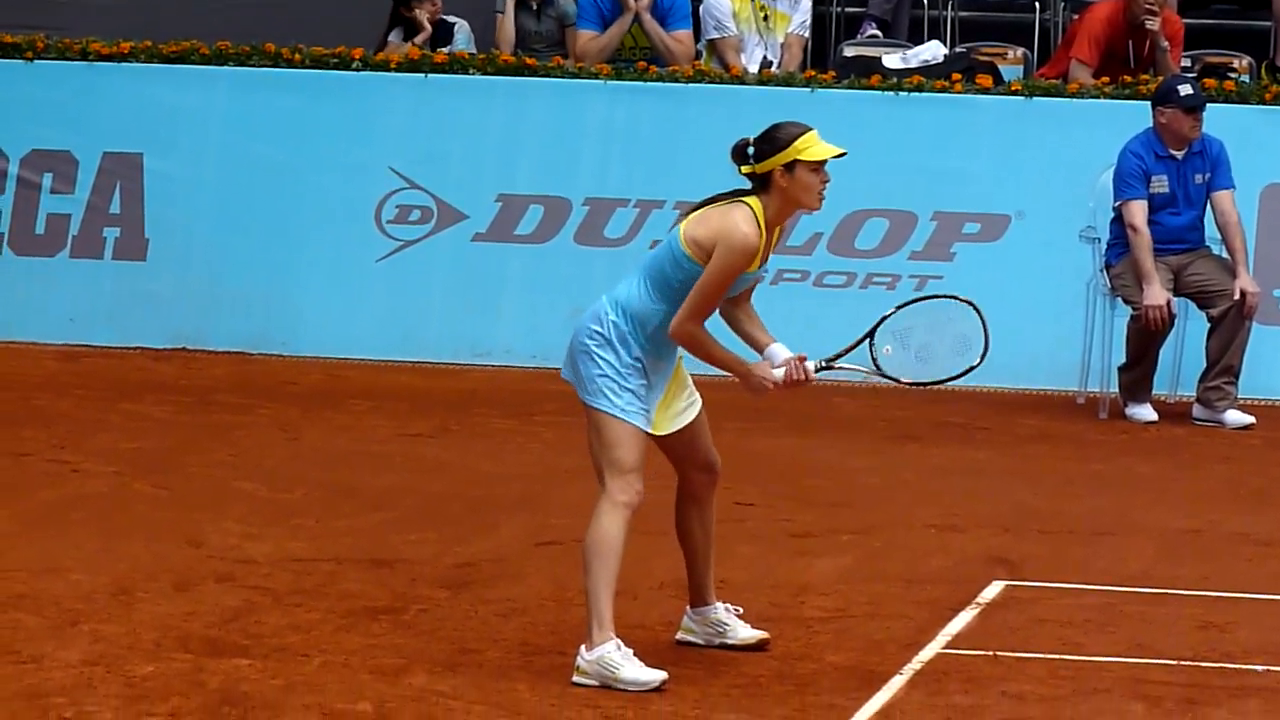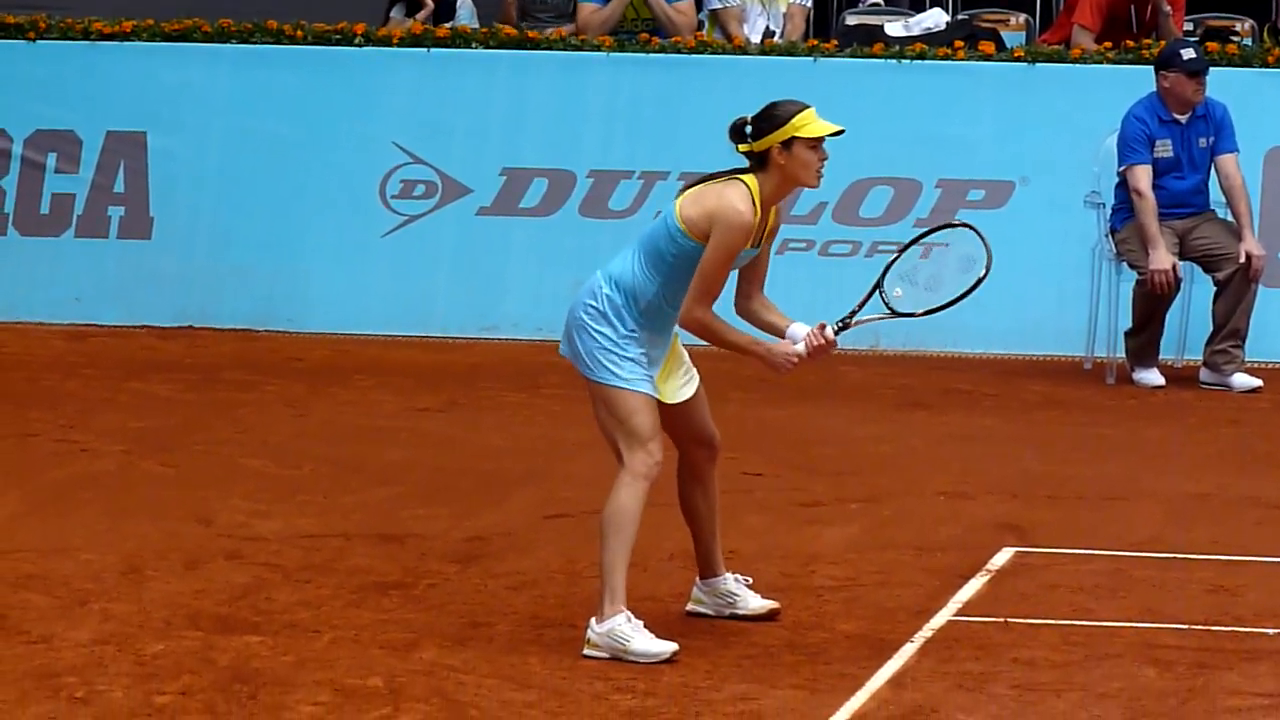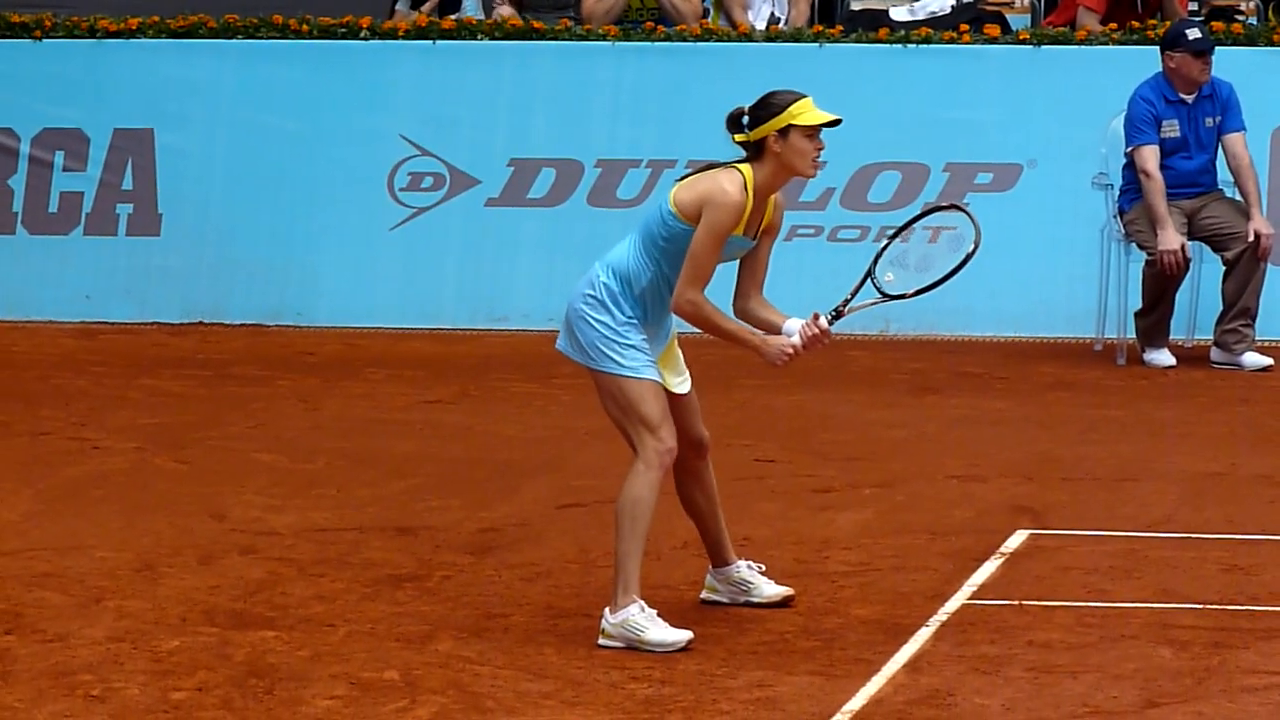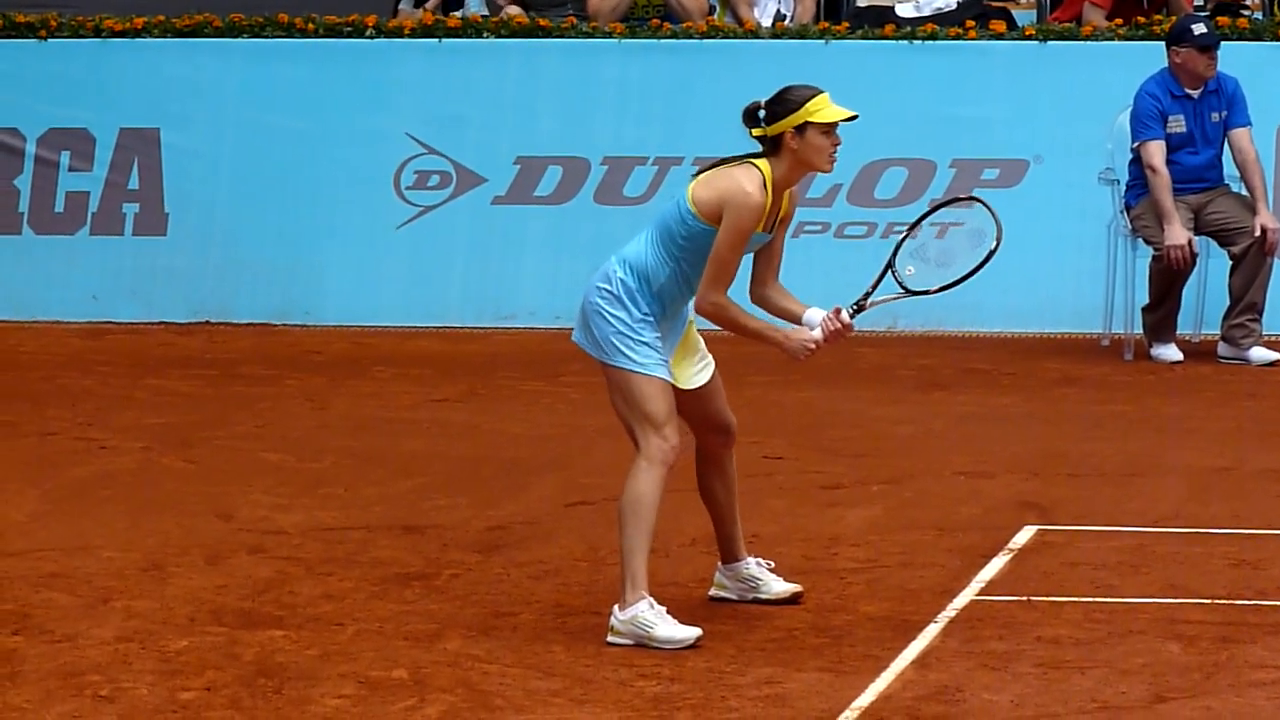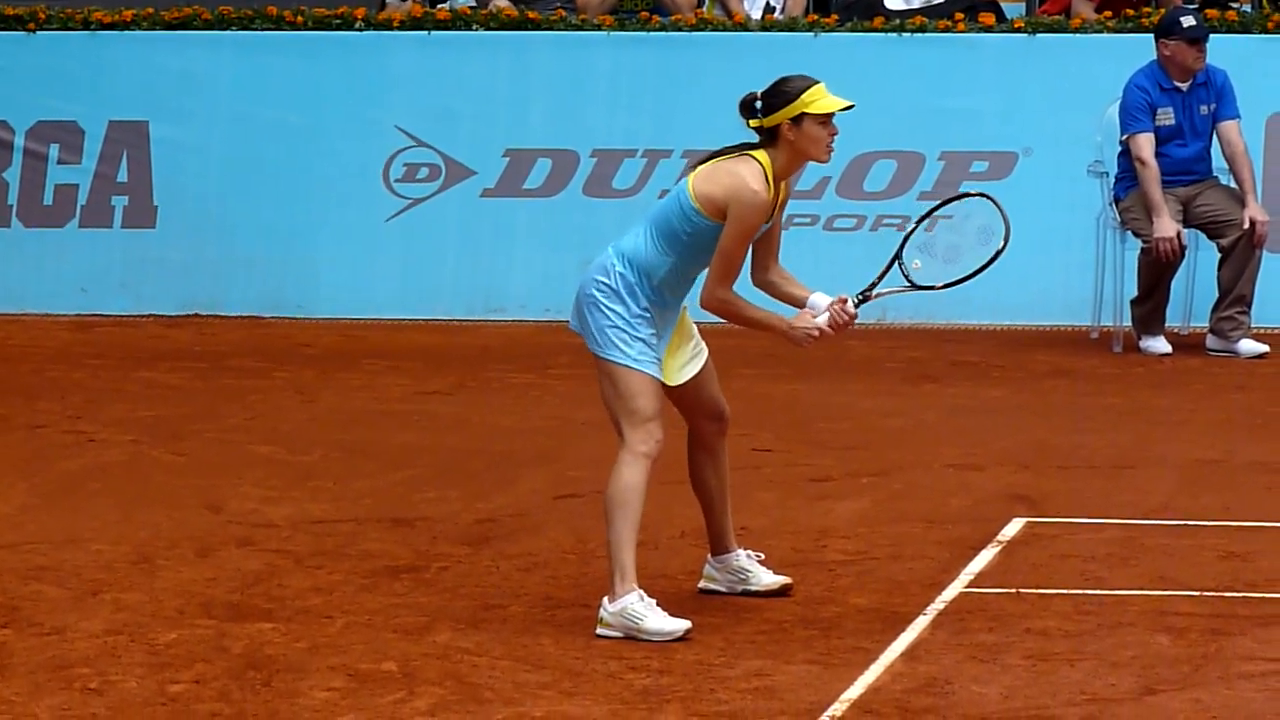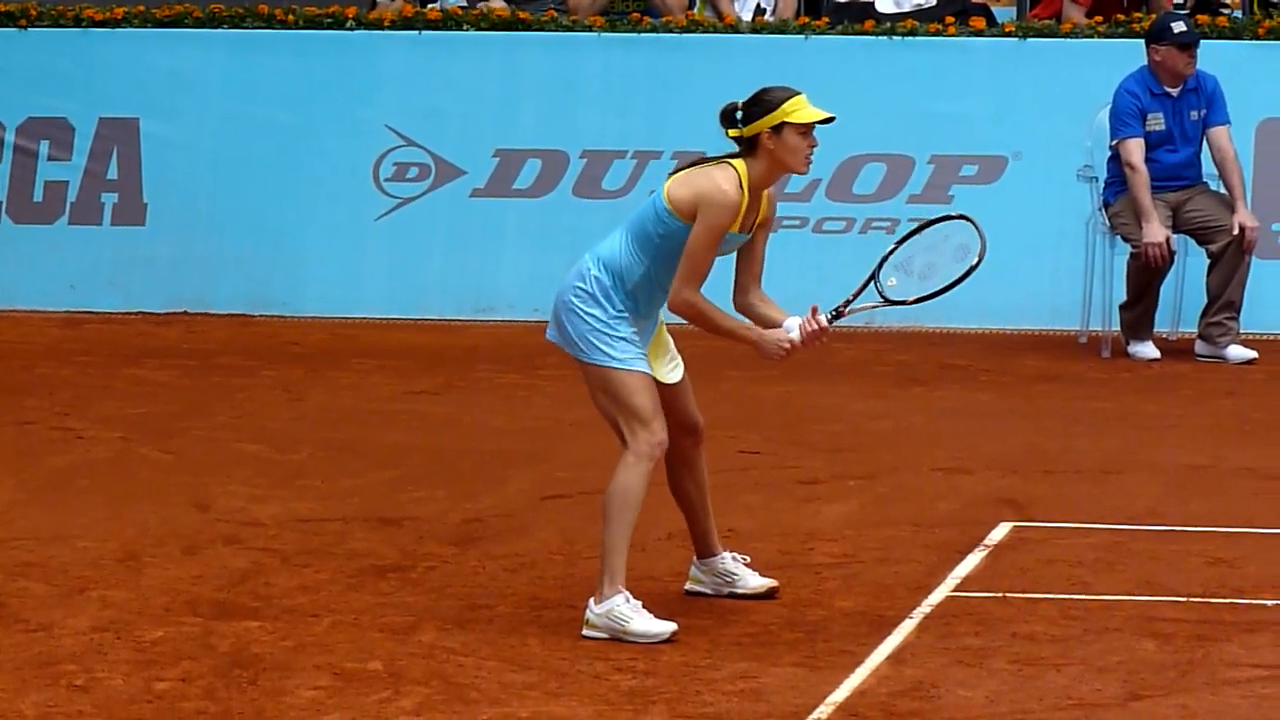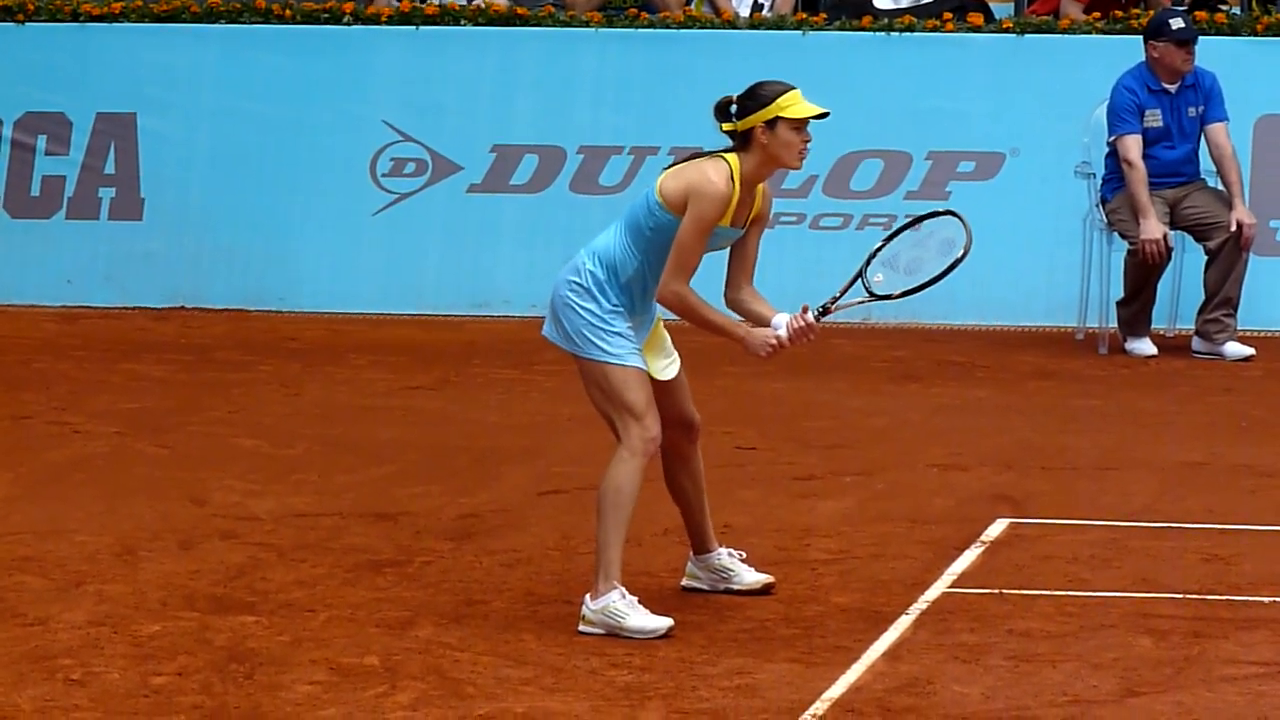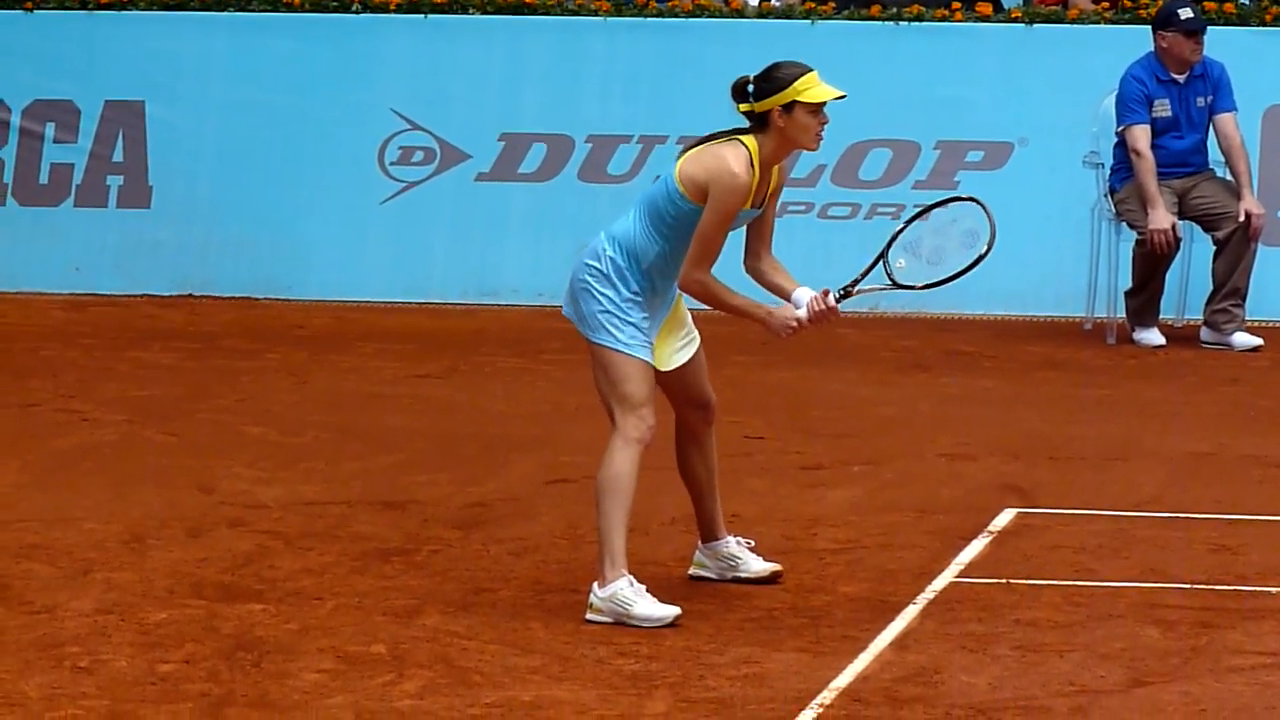
dt=0.3s
person 1, frame 1
left shoulder: (768, 224)
right shoulder: (741, 232)
left elbow: (735, 305)
right elbow: (684, 326)
left wrist: (778, 354)
right wrist: (746, 371)
left hip: (654, 353)
right hip: (613, 346)
left knee: (702, 473)
right knee: (623, 490)
left ankle: (703, 614)
right ankle: (599, 648)
person 1, frame 2
left shoulder: (767, 210)
right shoulder: (737, 210)
left elbow: (749, 300)
right elbow: (694, 314)
left wrist: (798, 333)
right wrist: (765, 352)
left hip: (651, 327)
right hip: (609, 321)
left knee: (702, 448)
right knee: (642, 460)
left ankle: (713, 585)
right ankle: (610, 620)
person 1, frame 3
left shoulder: (770, 210)
right shoulder: (728, 193)
left elbow: (747, 301)
right elbow: (687, 299)
left wrist: (794, 328)
right wrist: (760, 344)
left hip: (649, 320)
right hip: (608, 312)
left knee: (694, 446)
right knee: (658, 449)
left ankle: (726, 573)
right ankle: (623, 611)
person 1, frame 4
left shoulder: (782, 198)
right shoulder: (747, 192)
left elbow: (764, 288)
right elbow: (711, 300)
left wrist: (813, 318)
right wrist: (782, 339)
left hip: (666, 313)
right hip: (624, 307)
left knee: (718, 432)
right knee: (660, 445)
left ankle: (734, 569)
right ankle: (632, 608)
person 1, frame 5
left shoulder: (775, 182)
right shoulder: (750, 188)
left elbow: (766, 271)
right elbow: (716, 297)
left wrist: (818, 303)
right wrist: (787, 327)
left hip: (660, 304)
right hip: (618, 298)
left knee: (711, 422)
right knee: (644, 440)
left ankle: (725, 561)
right ankle: (622, 599)
person 1, frame 6
left shoulder: (761, 203)
right shoulder: (723, 191)
left elbow: (747, 296)
right elbow: (684, 298)
left wrist: (793, 325)
right wrist: (758, 340)
left hip: (636, 311)
right hip: (597, 303)
left knee: (686, 433)
right knee: (648, 440)
left ankle: (710, 564)
right ankle: (608, 602)
person 1, frame 7
left shoulder: (757, 200)
right shoulder: (713, 184)
left elbow: (738, 290)
right elbow: (672, 290)
left wrist: (780, 322)
right wrist: (745, 337)
left hip: (634, 307)
right hip: (593, 300)
left knee: (683, 429)
right knee: (642, 436)
left ankle: (707, 560)
right ankle: (604, 598)
person 1, frame 8
left shoulder: (771, 170)
right shoulder: (733, 172)
left elbow: (758, 259)
right elbow: (695, 277)
left wrist: (802, 297)
right wrist: (766, 316)
left hip: (655, 288)
right hip: (614, 284)
left knee: (698, 411)
right knee: (636, 425)
left ankle: (715, 547)
right ankle: (612, 584)
person 2, frame 1
left shoulder: (1213, 150)
right shoulder: (1135, 154)
left elbow: (1227, 214)
right elbow: (1136, 225)
left wrist: (1242, 273)
right wrist: (1151, 285)
left hip: (1192, 254)
right hip: (1135, 255)
left knee: (1239, 298)
right knee: (1155, 311)
left ankle: (1214, 400)
right ankle: (1135, 396)
person 2, frame 2
left shoulder: (1216, 114)
right shoulder: (1139, 119)
left elbow: (1231, 177)
right elbow: (1141, 190)
left wrist: (1248, 236)
right wrist: (1156, 249)
left hip: (1197, 218)
right hip: (1140, 220)
left knee: (1245, 261)
right knee: (1161, 275)
left ankle: (1222, 364)
right ankle: (1142, 361)
person 2, frame 3
left shoulder: (1223, 93)
right shoulder: (1145, 99)
left elbow: (1239, 156)
right elbow: (1149, 170)
left wrist: (1256, 215)
right wrist: (1165, 230)
left hip: (1205, 198)
right hip: (1149, 201)
left knee: (1254, 239)
right knee: (1171, 255)
left ankle: (1232, 344)
right ankle: (1153, 342)
person 2, frame 4
left shoulder: (1228, 88)
right shoulder: (1152, 95)
left elbow: (1245, 151)
right elbow: (1155, 165)
right wrist: (1172, 225)
left hip: (1212, 192)
right hip: (1155, 196)
right knee: (1177, 250)
left ankle: (1239, 338)
right ankle: (1161, 337)
person 2, frame 5
left shoulder: (1217, 81)
right shoulder: (1141, 87)
left elbow: (1233, 144)
right elbow: (1144, 158)
left wrist: (1251, 202)
right wrist: (1161, 217)
left hip: (1200, 185)
right hip: (1144, 188)
left knee: (1249, 227)
right knee: (1167, 242)
left ankle: (1228, 331)
right ankle: (1149, 329)
person 2, frame 6
left shoulder: (1208, 86)
right shoulder: (1131, 92)
left elbow: (1223, 149)
right elbow: (1134, 163)
left wrist: (1241, 207)
right wrist: (1150, 222)
left hip: (1190, 190)
right hip: (1133, 193)
left knee: (1238, 232)
right knee: (1155, 247)
left ankle: (1216, 336)
right ankle: (1137, 334)
person 2, frame 7
left shoulder: (1206, 83)
right shoulder: (1129, 88)
left elbow: (1221, 146)
right elbow: (1131, 159)
left wrist: (1238, 204)
right wrist: (1148, 219)
left hip: (1187, 187)
right hip: (1131, 189)
left knee: (1235, 230)
right knee: (1152, 244)
left ankle: (1214, 333)
right ankle: (1135, 331)
person 2, frame 8
left shoulder: (1214, 73)
right shoulder: (1137, 78)
left elbow: (1230, 136)
right elbow: (1139, 149)
left wrist: (1247, 194)
right wrist: (1156, 209)
left hip: (1196, 177)
right hip: (1139, 179)
left knee: (1243, 220)
right knee: (1160, 234)
left ankle: (1222, 324)
right ankle: (1143, 322)
